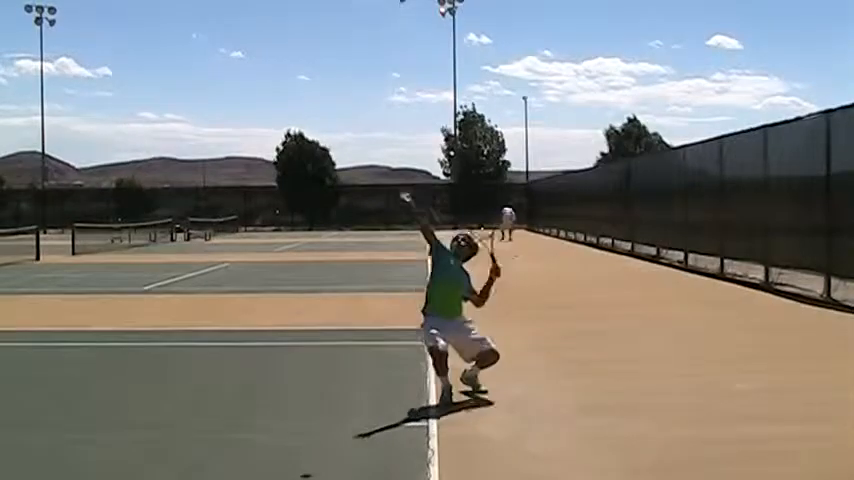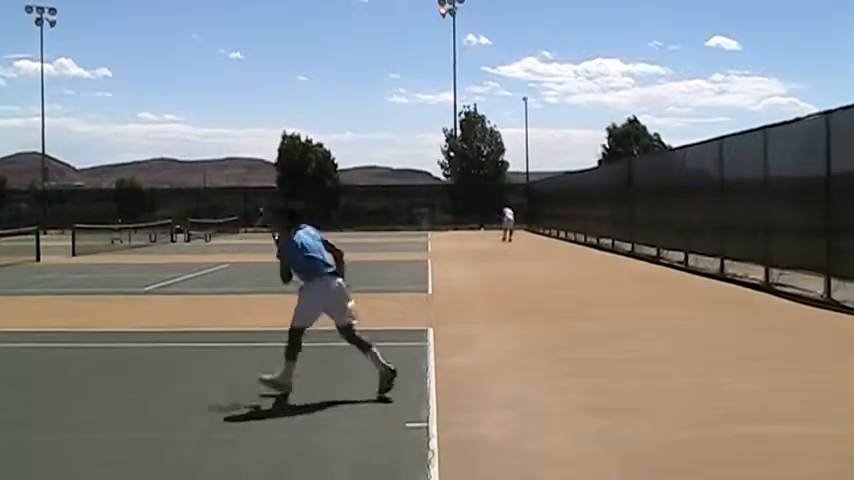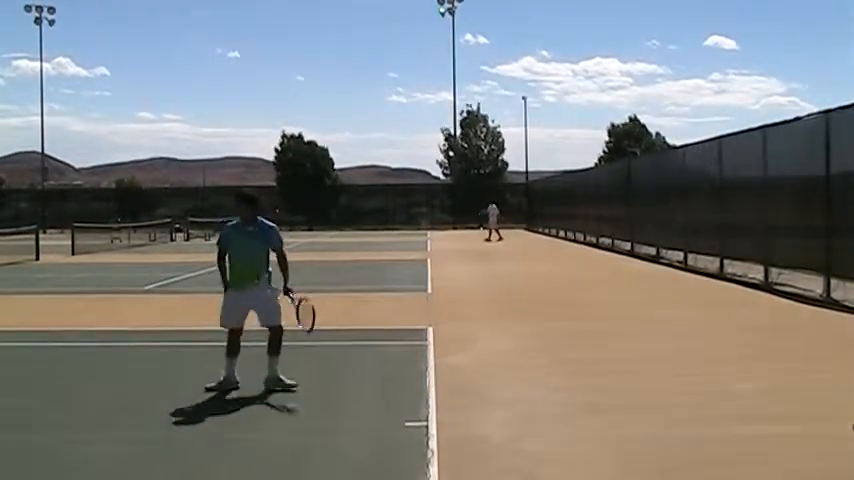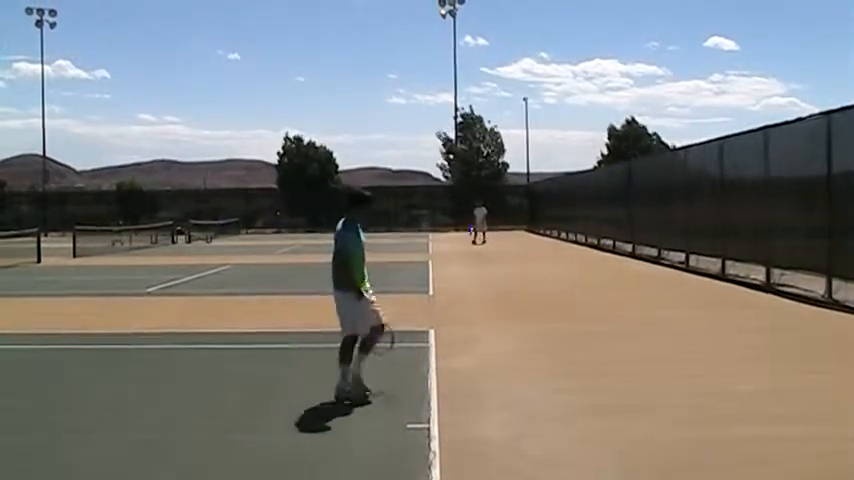
dt=1s
person 1, frame 1
left shoulder: (464, 276)
right shoulder: (443, 257)
left elbow: (479, 301)
right elbow: (427, 231)
left wrist: (491, 280)
right wrist: (411, 206)
left hip: (458, 323)
right hip: (434, 322)
left knee: (491, 355)
right knee: (439, 352)
left ankle: (470, 375)
right ankle: (446, 386)
person 1, frame 2
left shoulder: (284, 242)
right shoulder: (310, 230)
left elbow: (285, 278)
right elbow: (337, 252)
left wrist: (292, 265)
right wrist: (341, 276)
left hip: (316, 286)
right hip: (336, 283)
left knee: (295, 331)
right knee: (348, 331)
left ankle: (285, 379)
right ankle: (382, 367)
person 1, frame 3
left shoulder: (269, 229)
right shoulder: (229, 231)
left elbow: (280, 256)
right elbow: (221, 257)
left wrist: (286, 282)
right wrist: (225, 283)
left hip: (262, 287)
right hip: (237, 289)
left knee: (276, 328)
right knee: (234, 332)
left ankle: (273, 375)
right ankle: (229, 378)
person 1, frame 4
left shoulder: (354, 227)
right shoulder: (345, 231)
right elbow: (340, 264)
right wrist: (356, 290)
left hip: (360, 289)
right hip: (348, 292)
left knee: (377, 329)
right knee: (352, 336)
left ankle: (353, 374)
right ankle: (344, 386)
